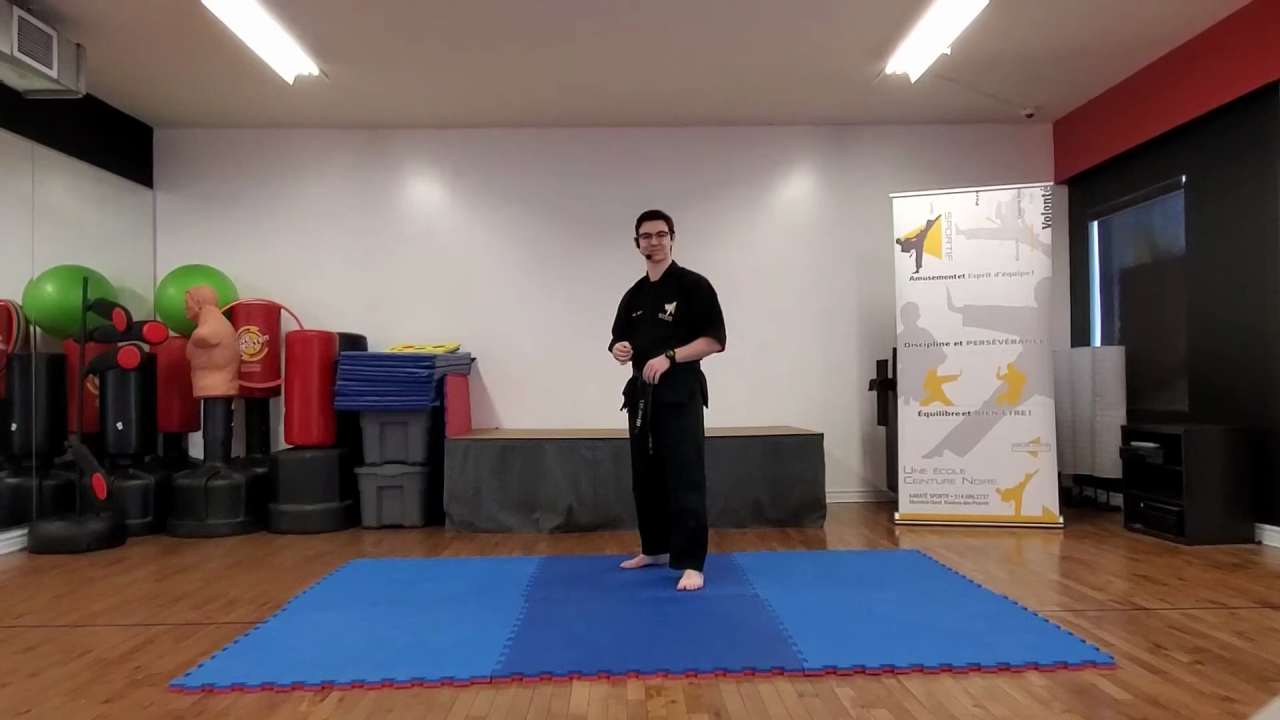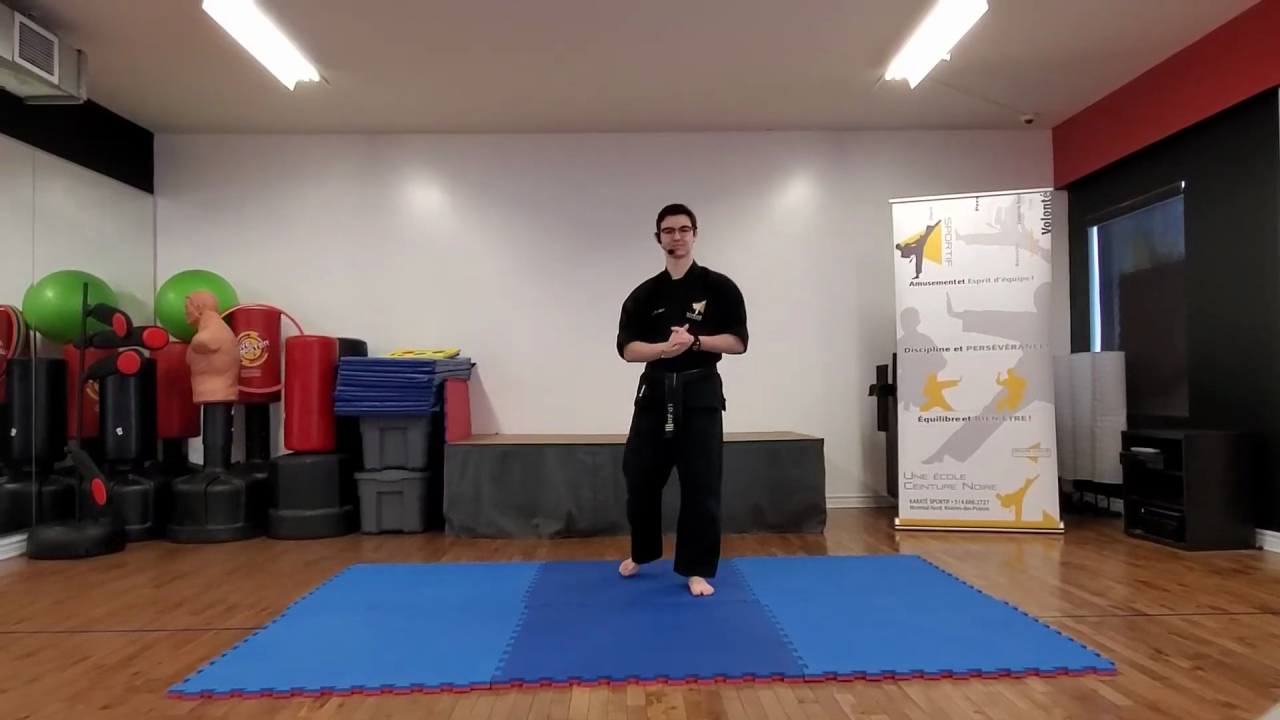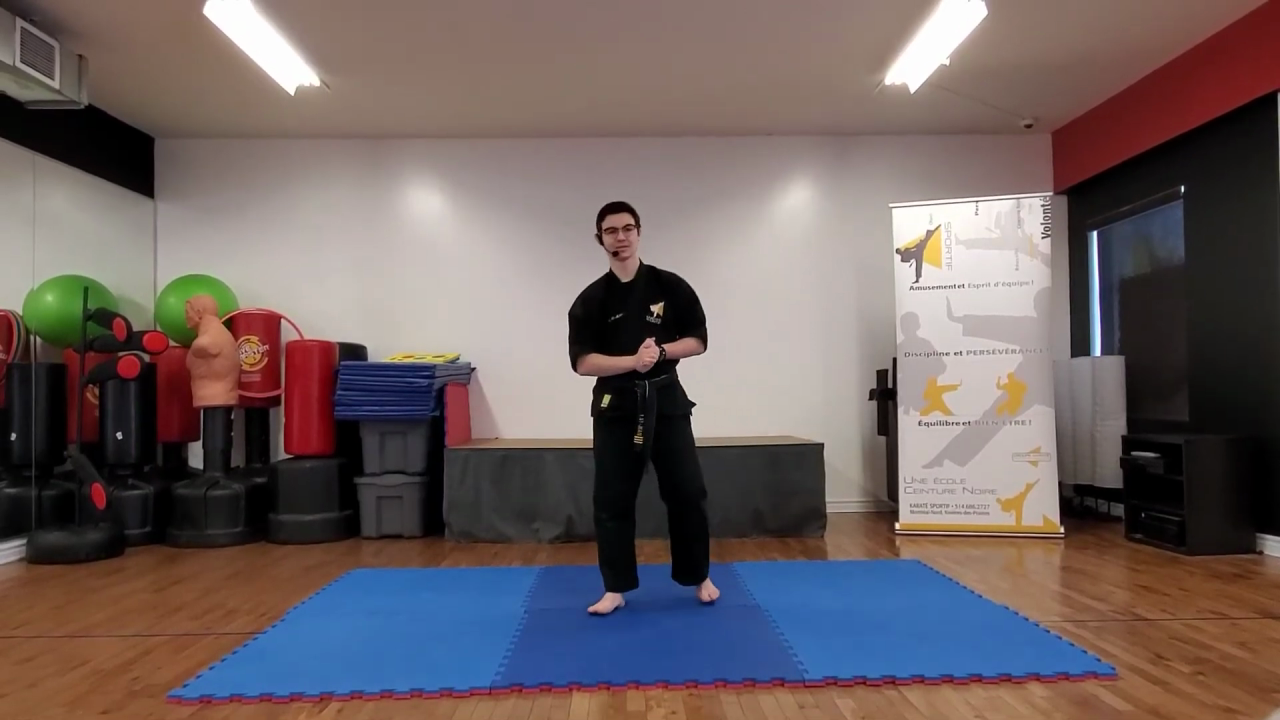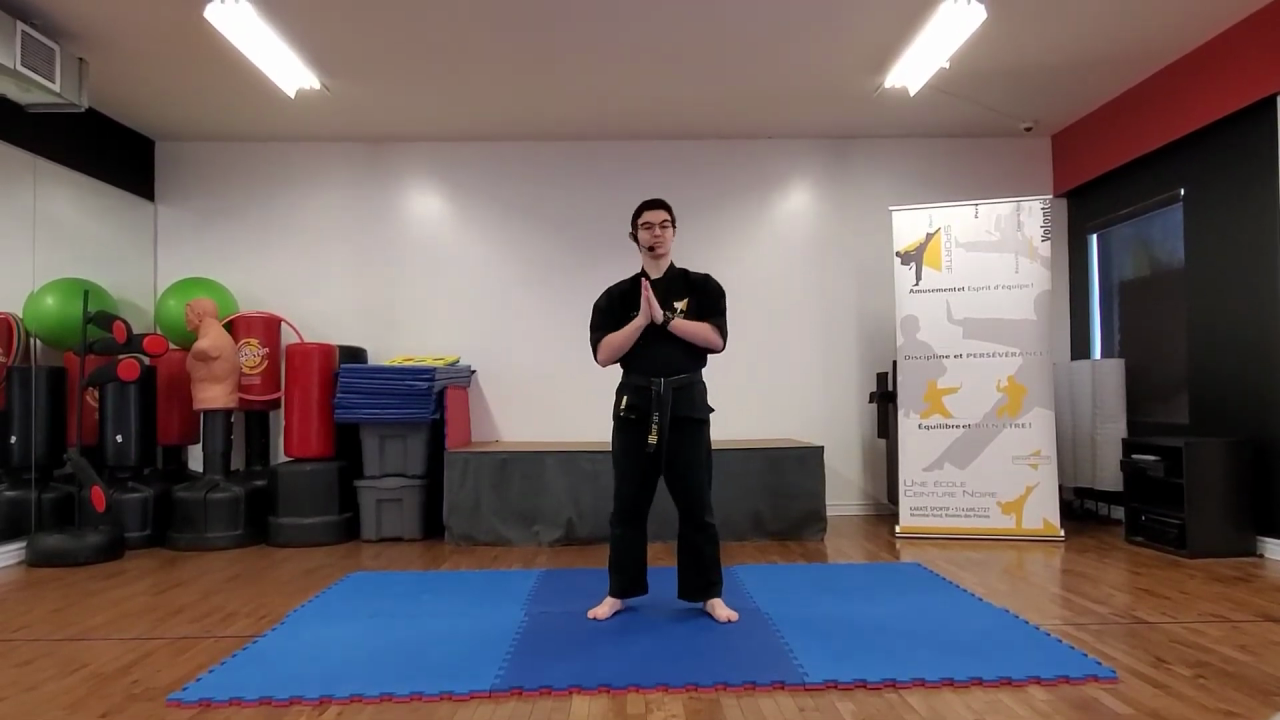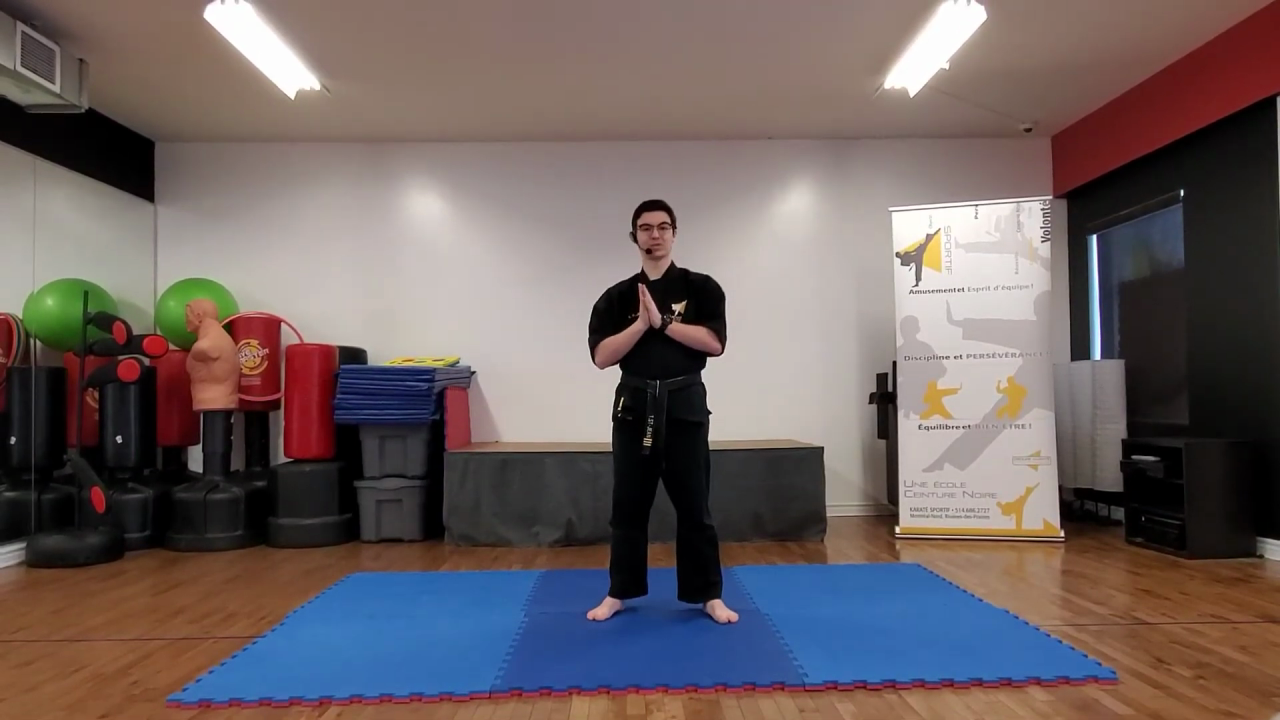
dt=1s
person 1, frame 1
left shoulder: (693, 286)
right shoulder: (634, 295)
left elbow: (715, 340)
right elbow: (621, 338)
left wrist: (669, 357)
right wrist: (619, 349)
left hip: (680, 391)
right hip: (642, 392)
left knee: (685, 477)
right knee: (646, 476)
left ankle: (691, 563)
right ankle: (655, 548)
person 1, frame 2
left shoulder: (718, 287)
right shoulder: (644, 294)
left elbow: (738, 341)
right elbow: (628, 348)
left wrist: (694, 341)
right wrist: (665, 346)
left hip: (700, 392)
right hip: (654, 392)
left knee: (701, 486)
right knee: (640, 477)
left ankle: (697, 570)
right ankle: (642, 552)
person 1, frame 3
left shoulder: (670, 286)
right shoulder: (591, 300)
left elbow: (698, 341)
right elbow: (583, 362)
left wrist: (660, 352)
right wrist: (632, 360)
left hip: (666, 400)
right hip: (616, 405)
left knee: (688, 492)
right knee: (612, 501)
left ankle: (699, 577)
right ankle: (615, 588)
person 1, frame 4
left shoulder: (701, 286)
right shoulder: (617, 296)
left elbow: (715, 339)
right elbow: (604, 354)
left wrist: (664, 317)
right wrist: (642, 319)
left hip: (686, 402)
right hip: (636, 403)
left knee: (695, 504)
right knee: (628, 504)
left ankle: (708, 593)
right ankle: (619, 592)
person 1, frame 5
left shoulder: (701, 288)
right shoulder: (617, 297)
left elbow: (714, 343)
right elbow: (602, 357)
left wrist: (662, 321)
right wrist: (641, 323)
left hip: (684, 403)
right hip: (634, 405)
left knee: (694, 505)
right knee: (628, 505)
left ankle: (708, 594)
right ankle: (620, 592)
